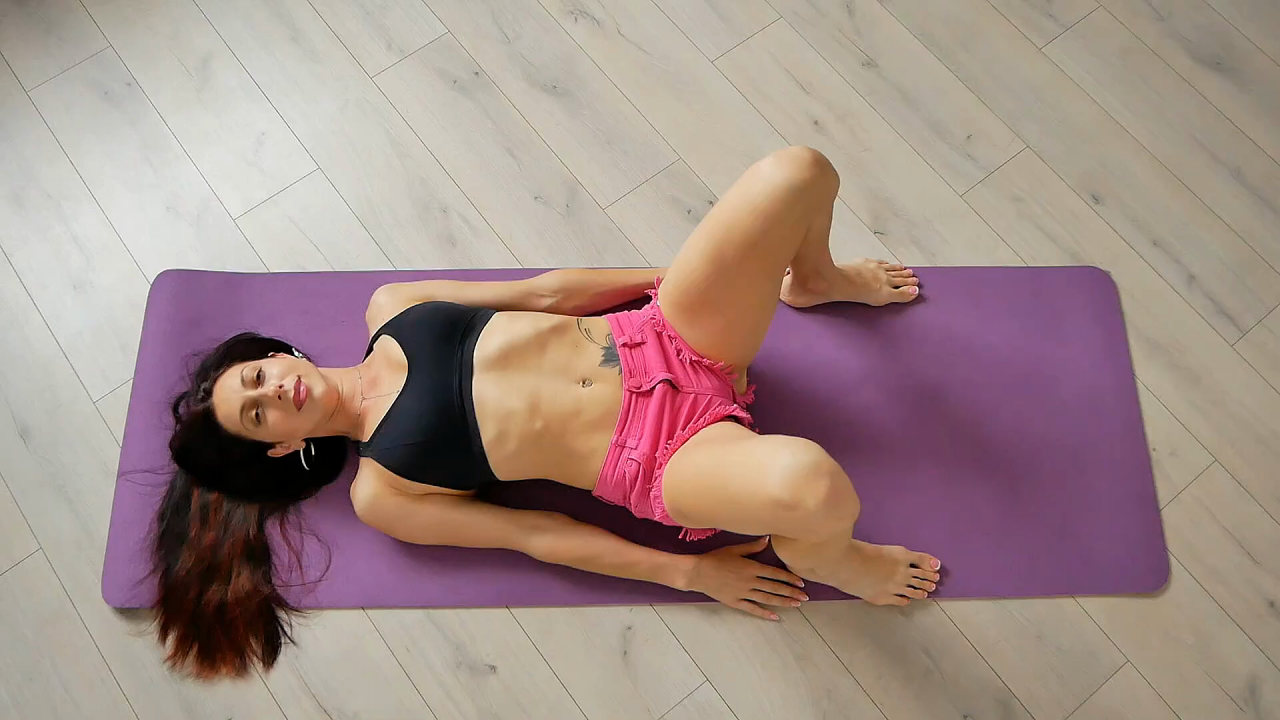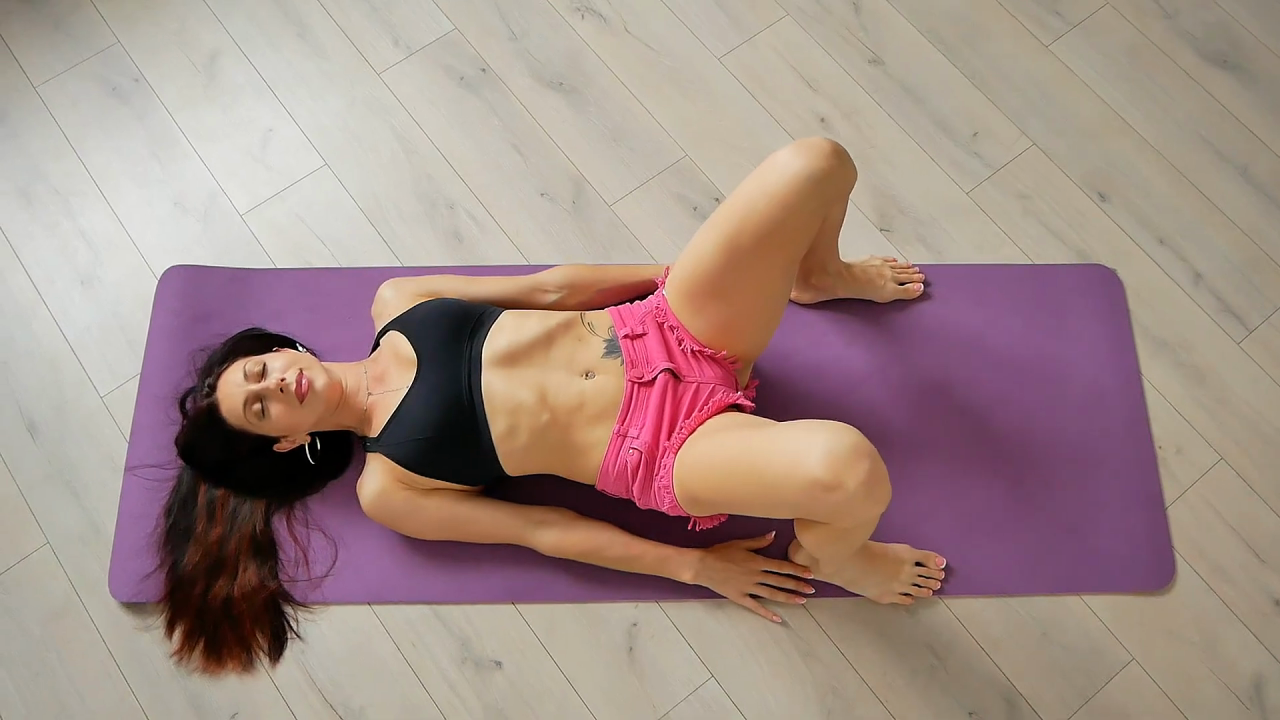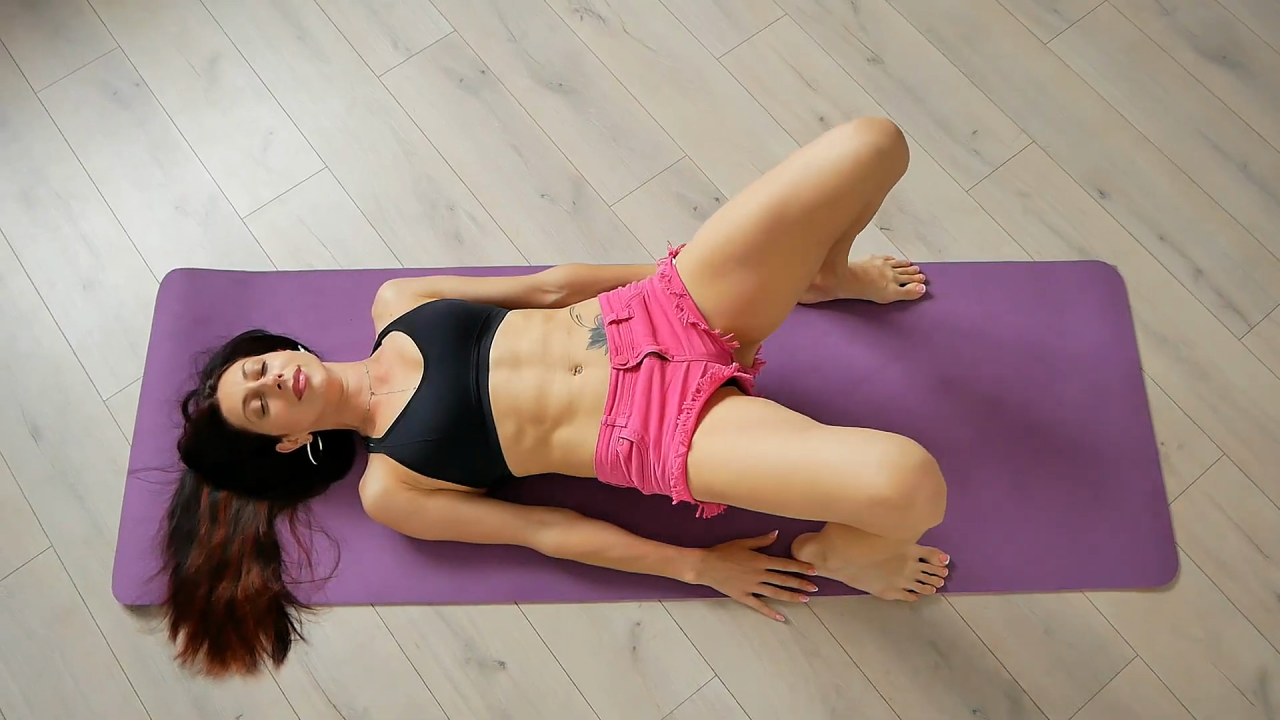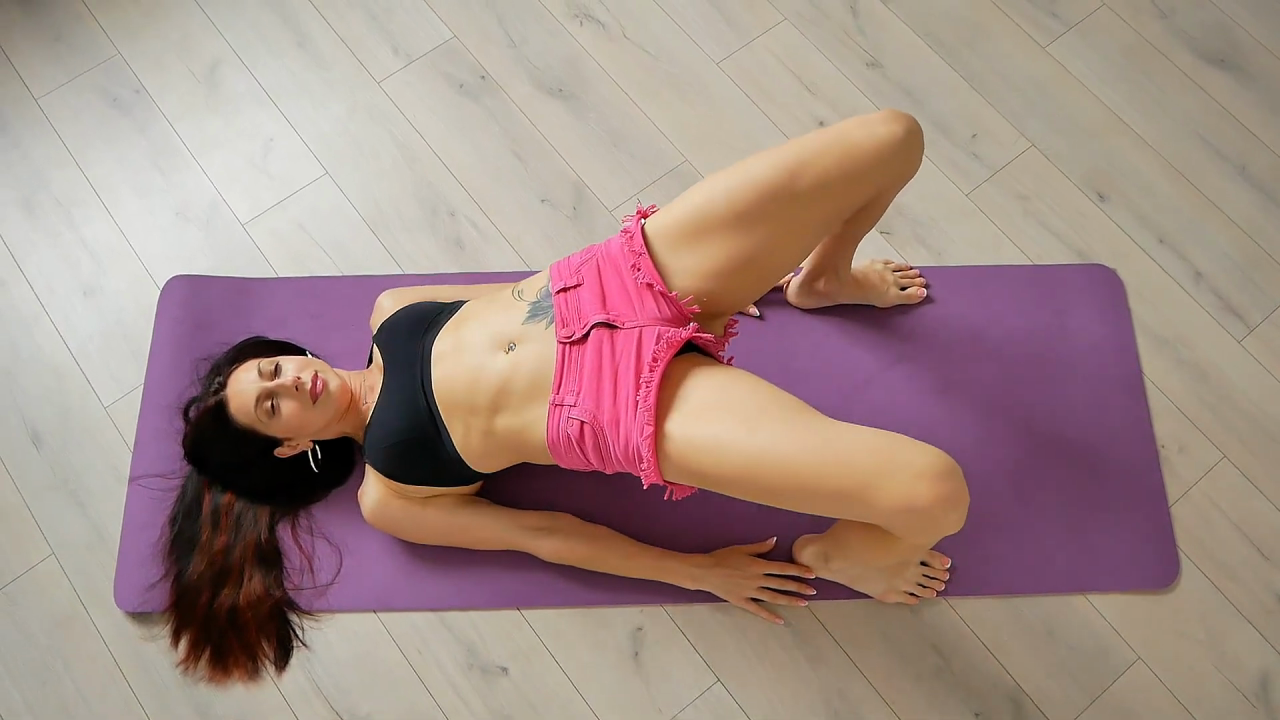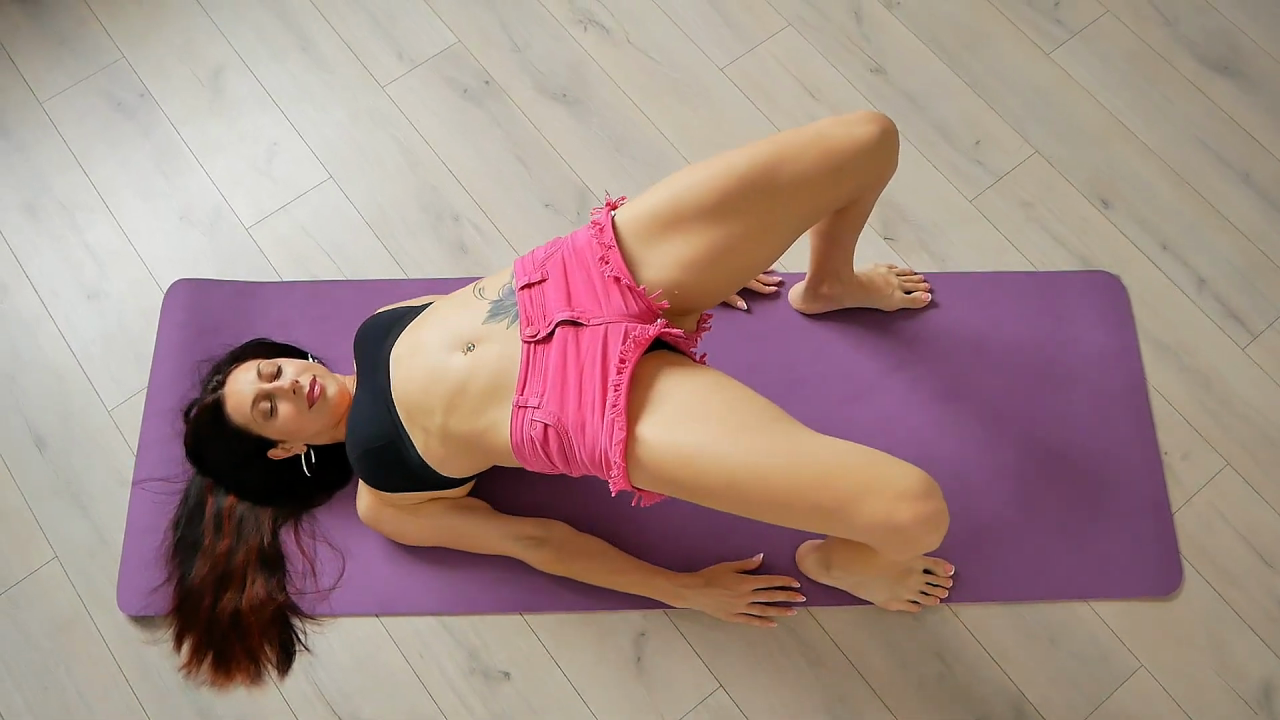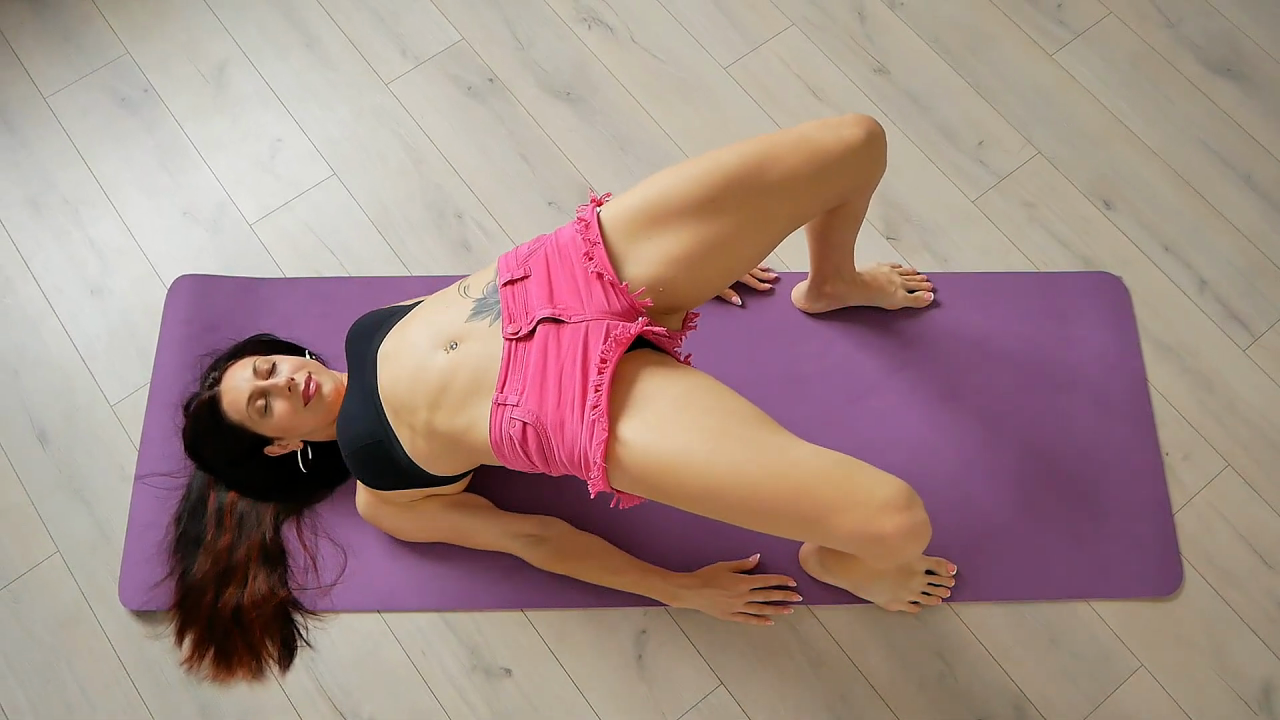
dt=0.7s
person 1, frame 1
left shoulder: (388, 311)
right shoulder: (379, 494)
left elbow: (542, 291)
right elbow: (536, 536)
left wrist: (679, 276)
right wrist: (689, 573)
left hip: (660, 343)
right hip: (664, 455)
left knee: (796, 172)
right knee: (806, 487)
left ankle: (815, 282)
right ankle: (822, 561)
person 1, frame 2
left shoulder: (395, 305)
right shoulder: (384, 488)
left elbow: (546, 286)
right elbow: (544, 531)
left wrist: (687, 267)
right wrist: (696, 565)
left hip: (665, 332)
right hip: (672, 446)
left knee: (816, 162)
right knee: (845, 469)
left ankle: (820, 277)
right ankle: (831, 556)
person 1, frame 3
left shoulder: (394, 307)
right shoulder: (389, 490)
left elbow: (549, 285)
right elbow: (547, 531)
left wrist: (678, 272)
right wrist: (700, 567)
left hip: (666, 314)
right hip: (670, 425)
left knee: (873, 144)
right knee: (907, 487)
left ankle: (822, 277)
right ankle: (835, 554)
person 1, frame 4
left shoulder: (389, 313)
right shoulder: (385, 496)
right elbow: (547, 537)
left wrist: (728, 274)
right wrist: (703, 574)
right hip: (638, 402)
left knee: (893, 136)
right knee: (933, 494)
left ankle: (822, 280)
right ankle: (834, 557)
person 1, frame 5
left shoulder: (379, 327)
right shoulder: (383, 500)
right elbow: (535, 543)
left wrist: (697, 272)
right wrist: (693, 593)
right hip: (613, 399)
left knee: (868, 137)
right knee: (913, 512)
left ankle: (829, 285)
right ankle: (837, 562)
person 1, frame 6
left shoulder: (368, 330)
right shoulder: (380, 495)
left elbow: (488, 287)
right elbow: (530, 539)
left wrist: (693, 263)
right wrist: (686, 592)
right hip: (602, 400)
left knee: (856, 140)
right knee: (894, 523)
left ankle: (830, 284)
right ankle: (836, 563)
